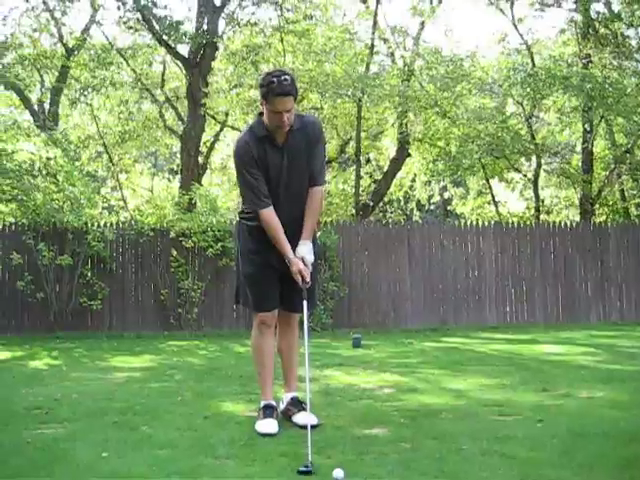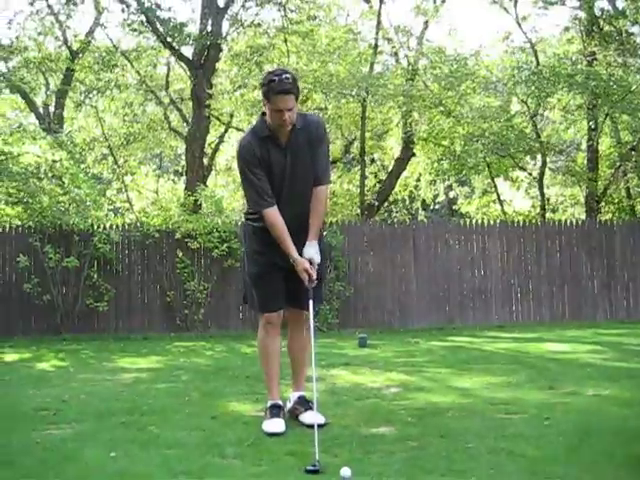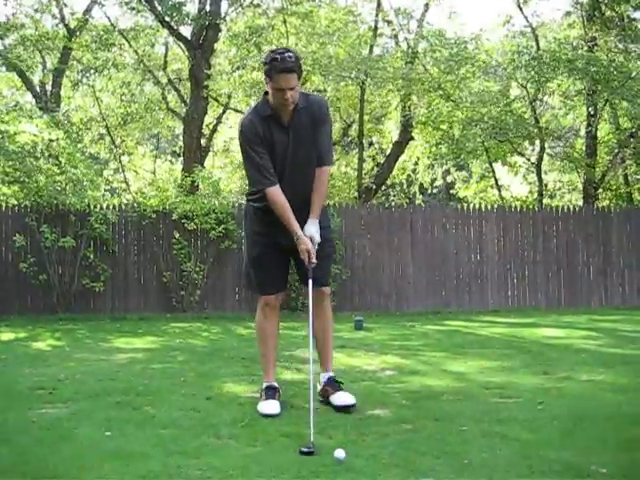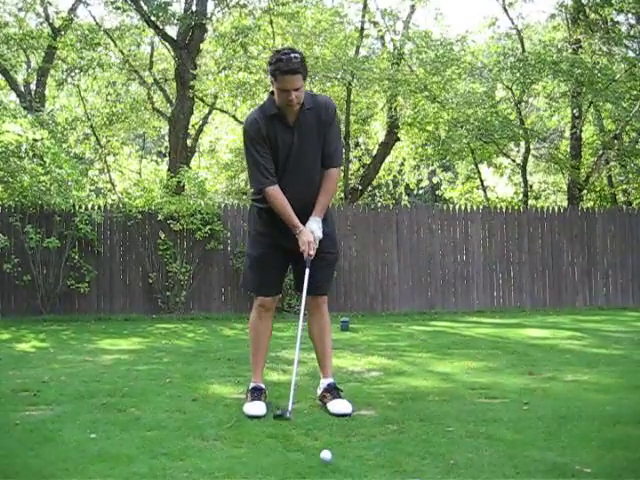
dt=0.3s
person 1, frame 1
left shoulder: (311, 129)
right shoulder: (247, 145)
left elbow: (316, 188)
right elbow: (262, 207)
left wrist: (305, 244)
right wrist: (289, 257)
left hip: (300, 239)
right hip: (259, 239)
left knee: (291, 319)
right knee: (265, 319)
left ankle: (291, 397)
right ankle: (267, 403)
person 1, frame 2
left shoulder: (314, 128)
right shoulder: (250, 146)
left elbow: (320, 187)
right elbow: (267, 207)
left wrist: (312, 244)
right wrist: (293, 257)
left hip: (307, 236)
right hip: (266, 239)
left knee: (300, 317)
right knee: (271, 319)
left ankle: (298, 396)
right ankle: (274, 403)
person 1, frame 3
left shoulder: (317, 109)
right shoulder: (251, 124)
left elbow: (323, 167)
right elbow: (268, 186)
left wrist: (312, 223)
right wrist: (296, 234)
left hip: (311, 216)
right hip: (267, 221)
left knee: (322, 295)
right knee: (269, 301)
left ankle: (328, 377)
right ankle: (269, 385)
person 1, frame 4
left shoulder: (325, 110)
right shoulder: (256, 123)
left elbow: (332, 168)
right elbow: (267, 185)
left wrist: (315, 221)
right wrist: (297, 229)
left hip: (316, 219)
right hip: (270, 222)
left knee: (318, 301)
right knee: (265, 303)
left ankle: (327, 384)
right ankle: (256, 385)
